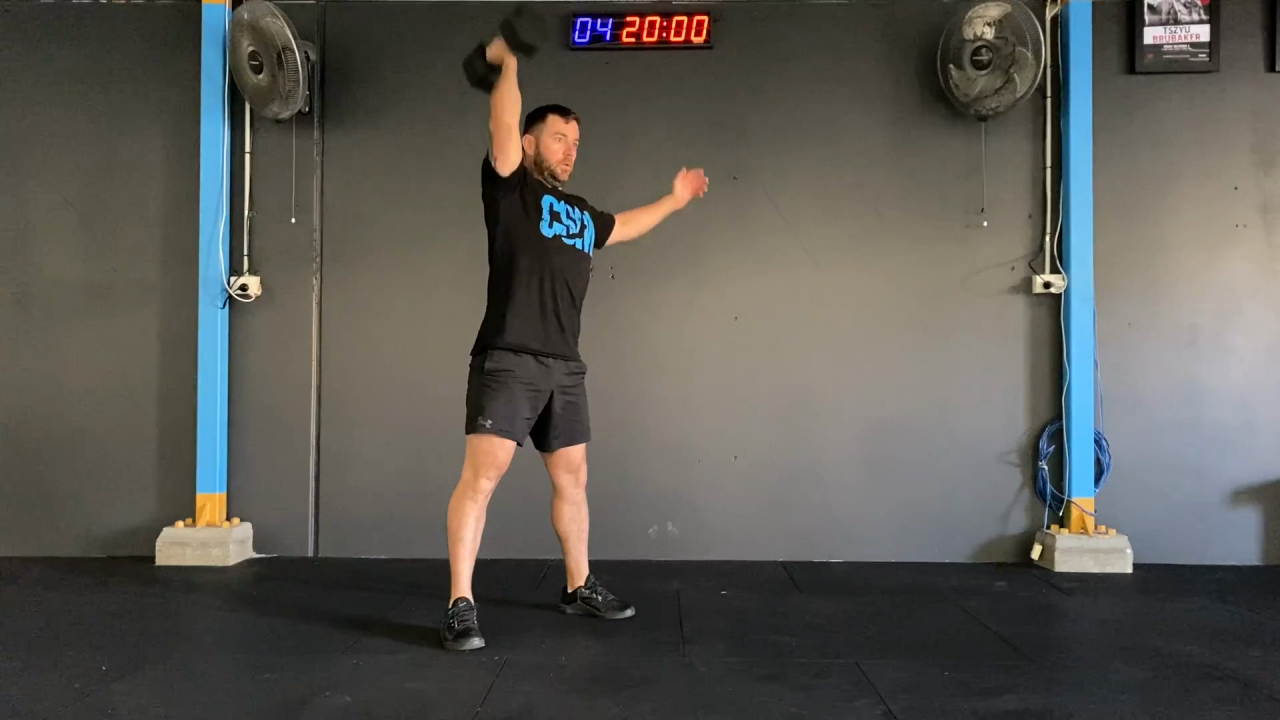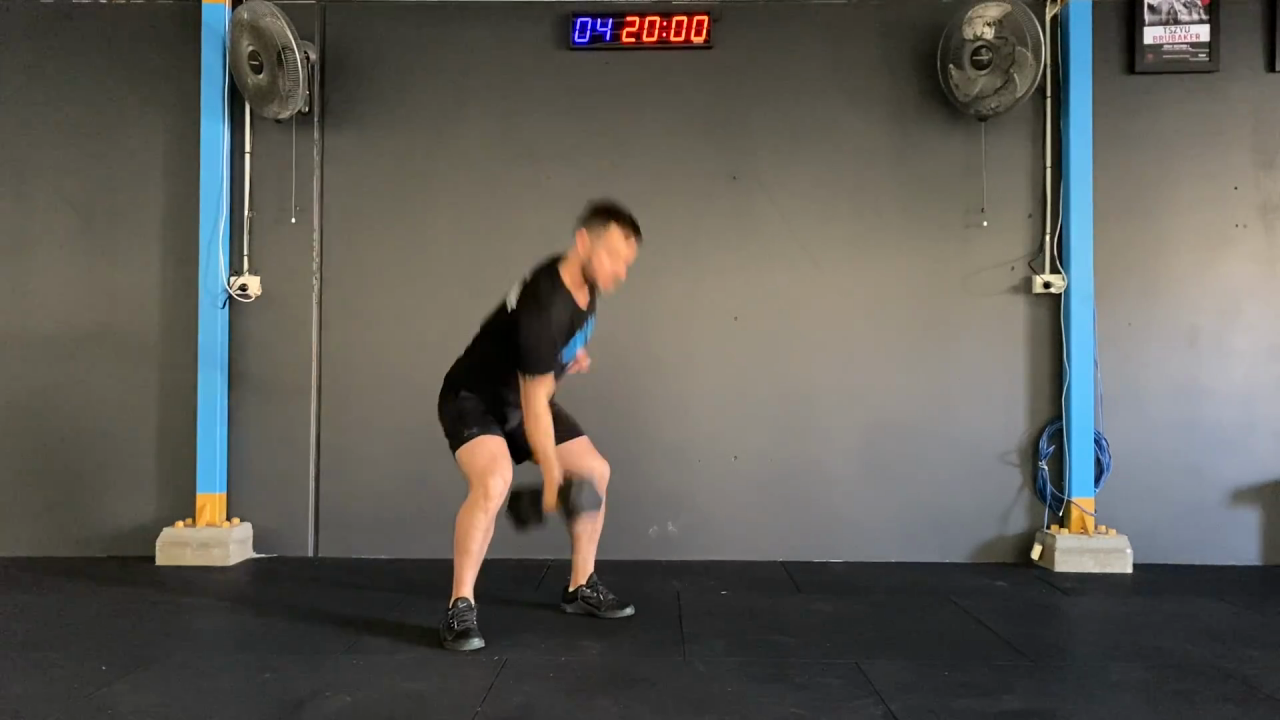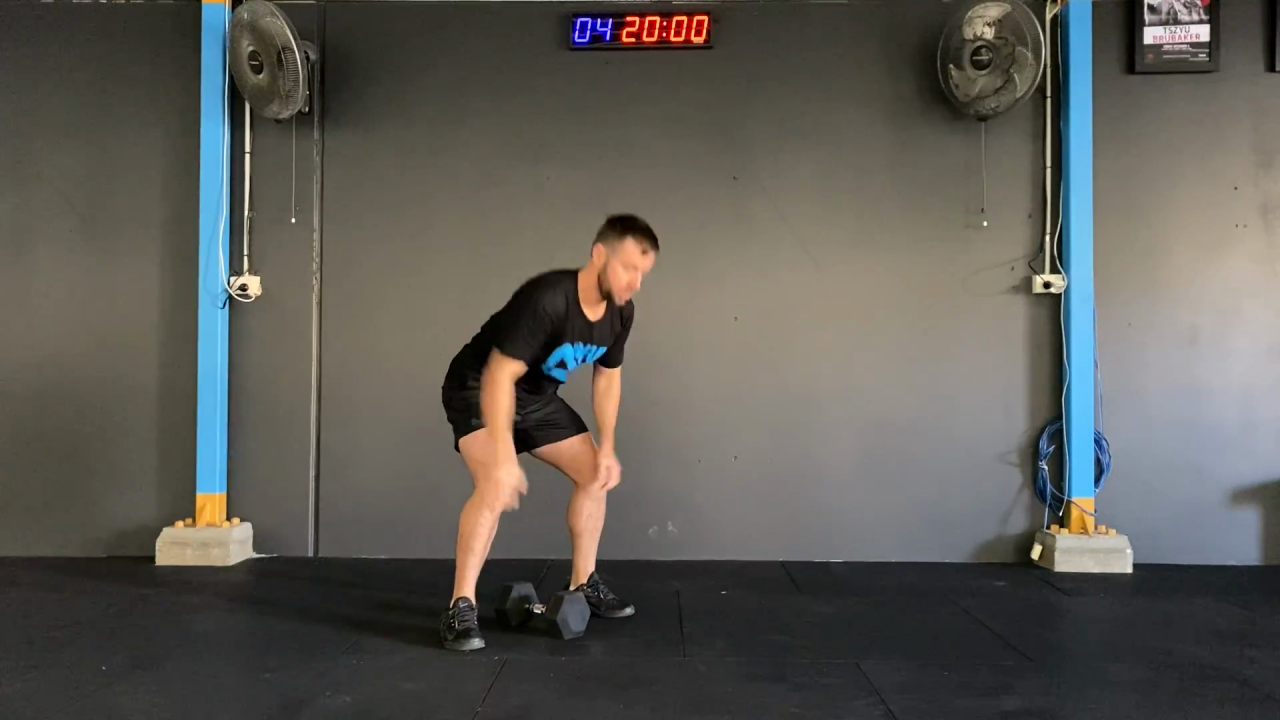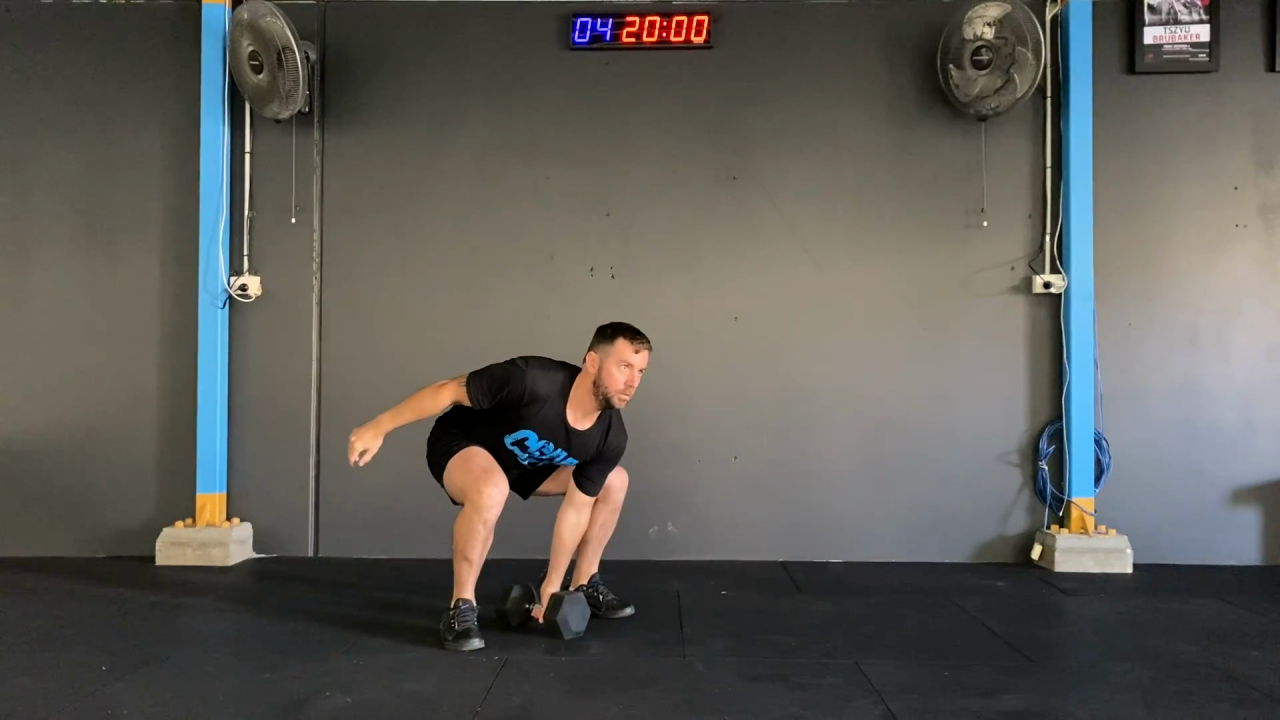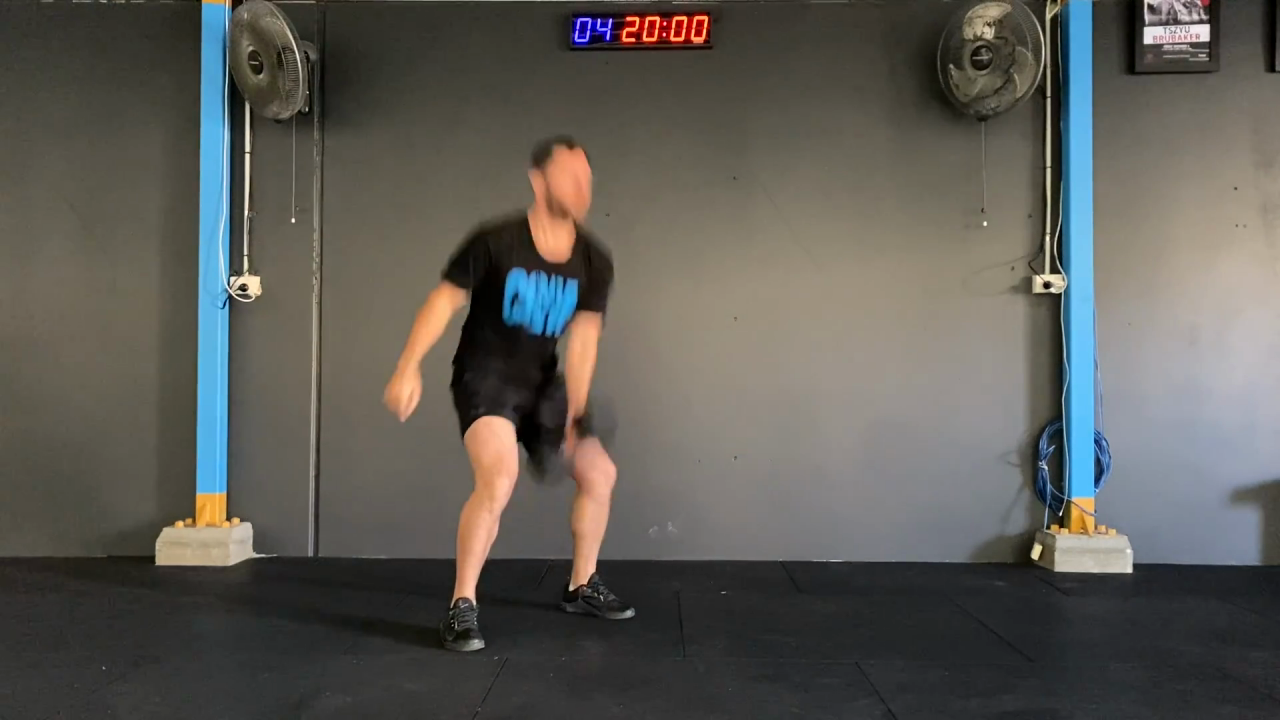
dt=1s
person 1, frame 1
left shoulder: (579, 211)
right shoulder: (509, 187)
left elbow: (621, 227)
right elbow: (502, 135)
left wrist: (673, 199)
right wrist: (507, 64)
left hip: (563, 366)
right hip: (508, 360)
left knee: (572, 479)
right knee: (481, 477)
left ankle: (579, 586)
right ankle: (460, 605)
person 1, frame 2
left shoulder: (581, 281)
right shoulder: (544, 305)
right elbow: (536, 403)
left wrist: (575, 352)
right wrist: (552, 480)
left hip: (520, 401)
right hip: (473, 400)
left knee: (596, 472)
right knee: (494, 483)
left ankle: (581, 587)
right ankle: (460, 606)
person 1, frame 3
left shoulder: (620, 315)
right shoulder: (547, 300)
left elbow: (606, 377)
right elbow: (499, 378)
left wrist: (607, 447)
right wrist: (502, 456)
left hip: (537, 393)
right hip: (476, 387)
left knee: (598, 473)
right knee: (499, 482)
left ankle: (583, 586)
right ankle: (460, 608)
person 1, frame 4
left shoulder: (610, 438)
right shoulder: (532, 380)
left elbow: (578, 506)
right elbow: (448, 390)
left wrist: (552, 584)
right wrist: (379, 427)
left hip: (525, 461)
right hip: (460, 443)
left knee: (614, 482)
right knee: (491, 489)
left ankle: (584, 584)
right ankle: (461, 608)
person 1, frame 5
left shoulder: (595, 264)
right shoulder: (496, 244)
left elbow: (583, 339)
right elbow: (444, 301)
left wrist: (576, 414)
right wrist: (408, 368)
left hip: (541, 384)
right hip: (484, 380)
left knee: (599, 475)
right knee: (497, 482)
left ankle: (583, 585)
right ankle: (463, 604)
